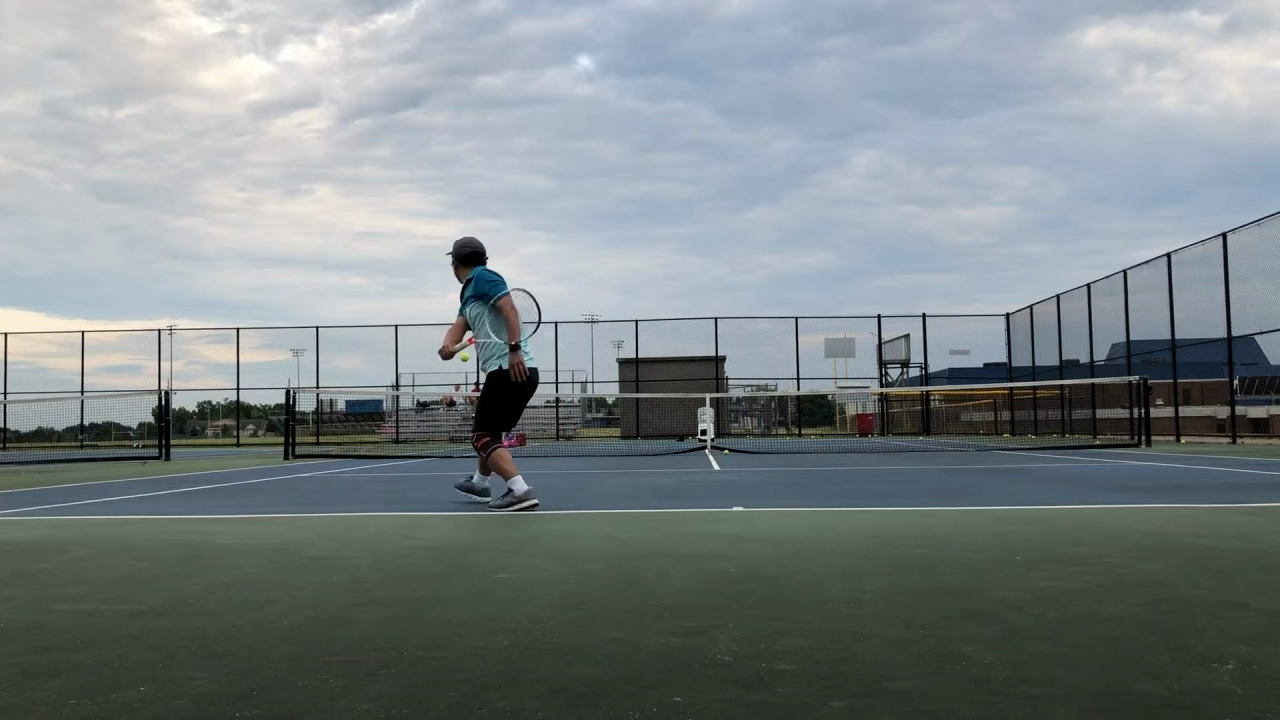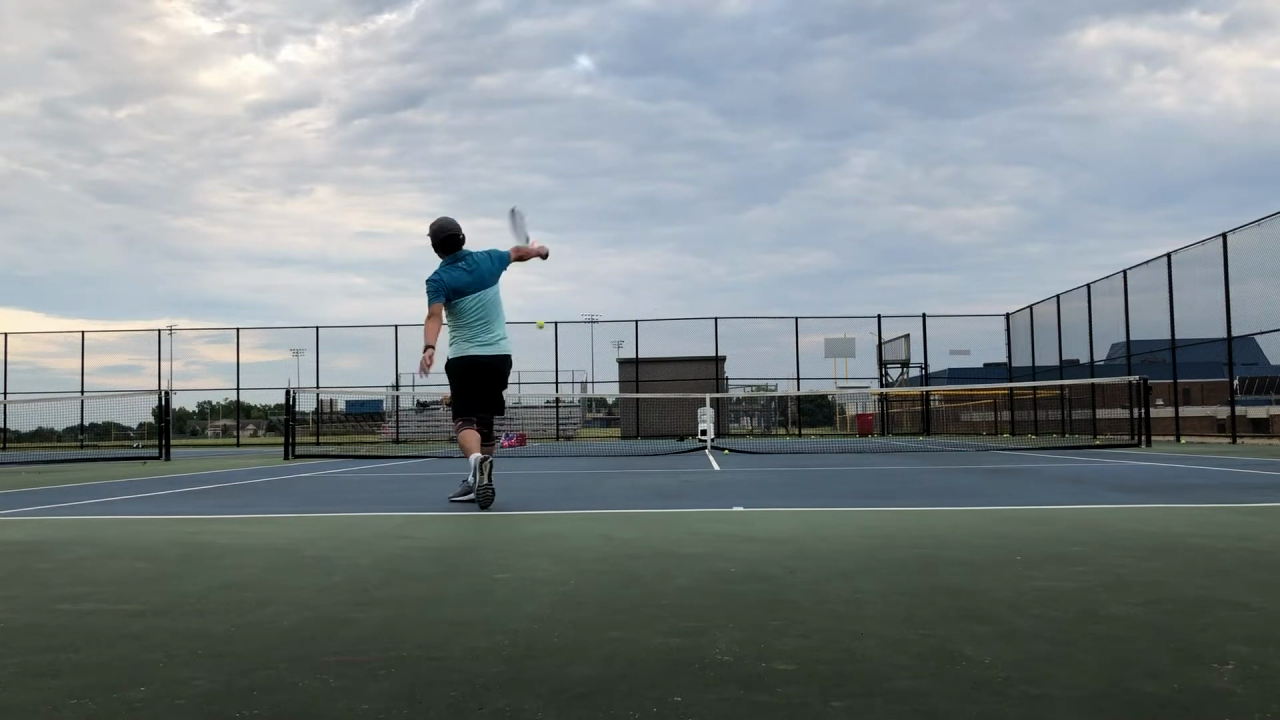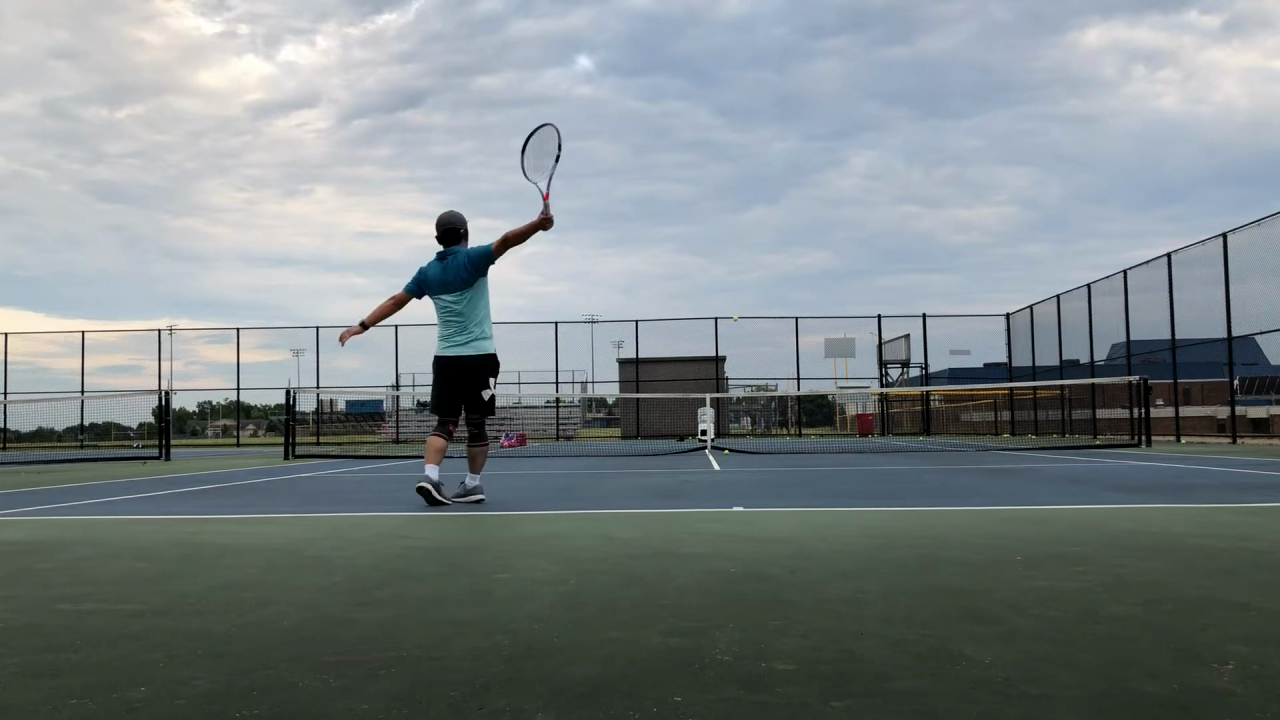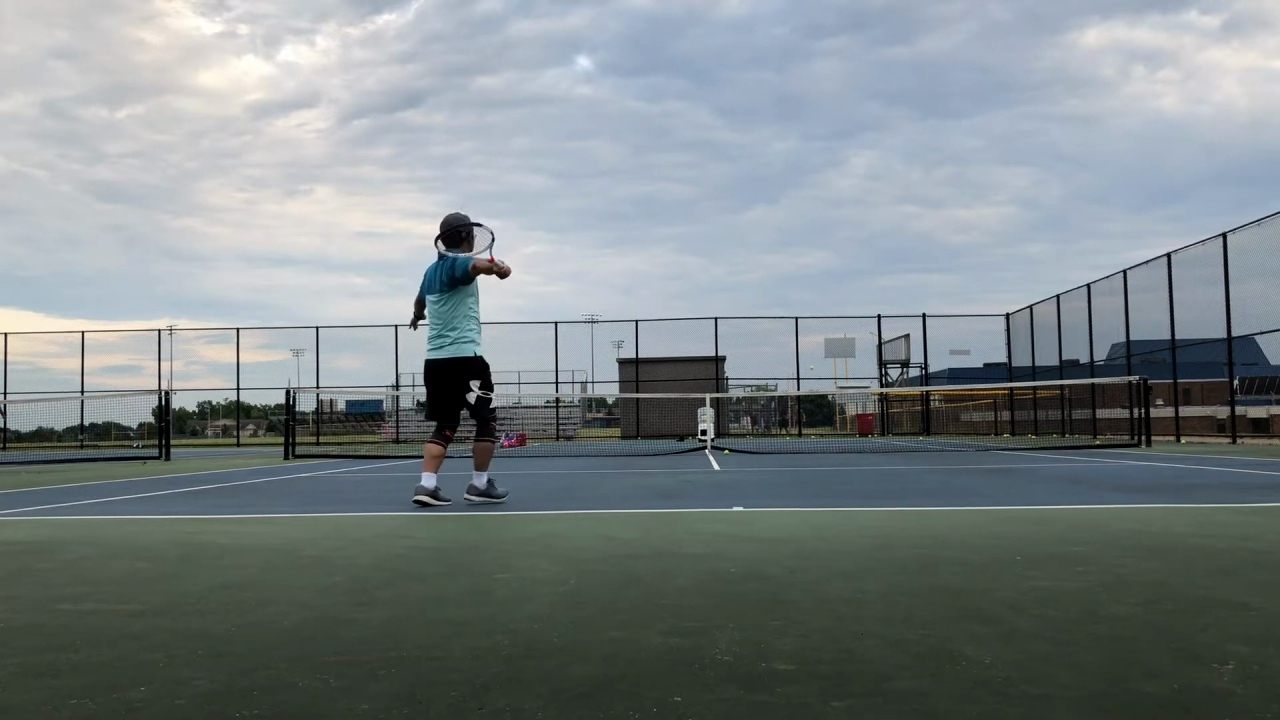
dt=0.3s
person 1, frame 1
left shoulder: (483, 278)
right shoulder: (471, 292)
left elbow: (510, 309)
right elbow: (459, 326)
left wrist: (514, 349)
right wrist: (449, 344)
left hip: (510, 371)
right hip: (518, 373)
left knee: (483, 436)
right knee: (491, 427)
left ankle: (520, 491)
right ankle: (480, 483)
person 1, frame 2
left shoulder: (438, 279)
right shoulder: (487, 260)
left elbow: (435, 317)
right elbow: (518, 252)
left wrist: (429, 349)
right wrist: (539, 250)
left hip: (464, 360)
right hip: (499, 357)
left knee: (465, 422)
right knee: (485, 421)
left ankle: (477, 461)
right ankle: (479, 484)
person 1, frame 3
left shoulder: (427, 272)
right shoulder: (472, 259)
left elbow: (395, 301)
right elbow: (505, 241)
left wrist: (361, 325)
right wrist: (538, 224)
left hip: (446, 358)
right hip: (481, 356)
left knee: (445, 423)
right knee: (476, 424)
left ankle: (430, 477)
right ankle: (472, 484)
person 1, frame 4
left shoulder: (432, 271)
right shoulder: (459, 263)
left elbow: (419, 301)
right elbow: (477, 265)
left wrist: (416, 318)
right wrist: (497, 267)
left hip: (435, 360)
right hip: (464, 358)
left knee: (444, 426)
right knee: (486, 421)
left ankle: (426, 485)
right ankle: (481, 483)
